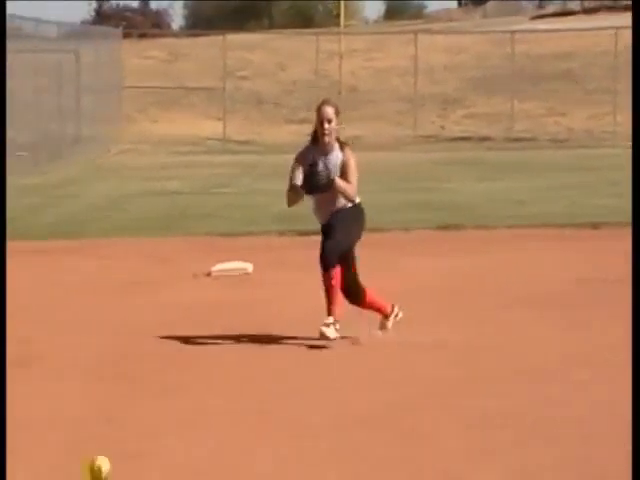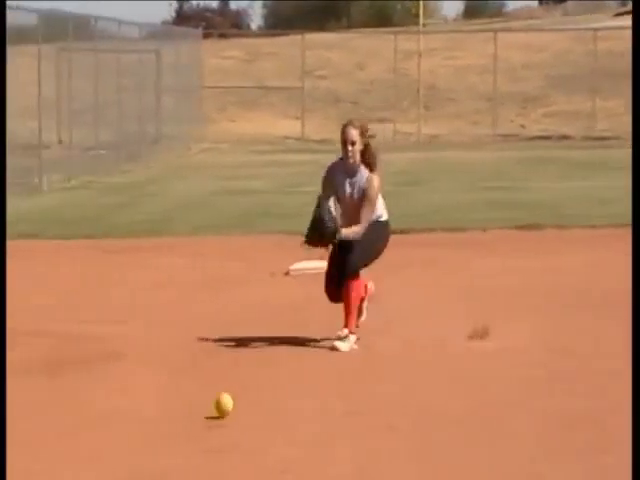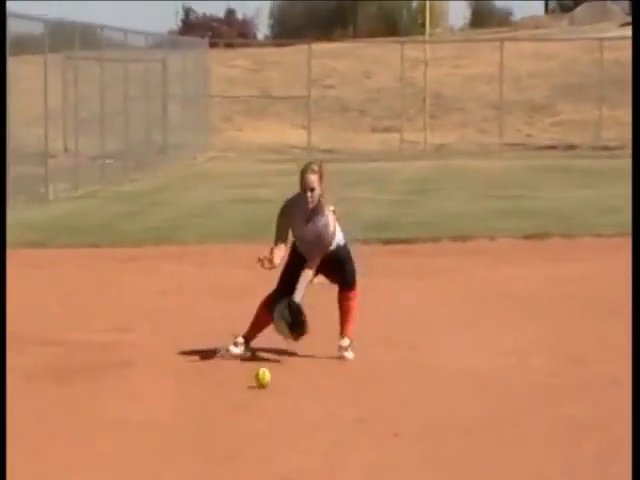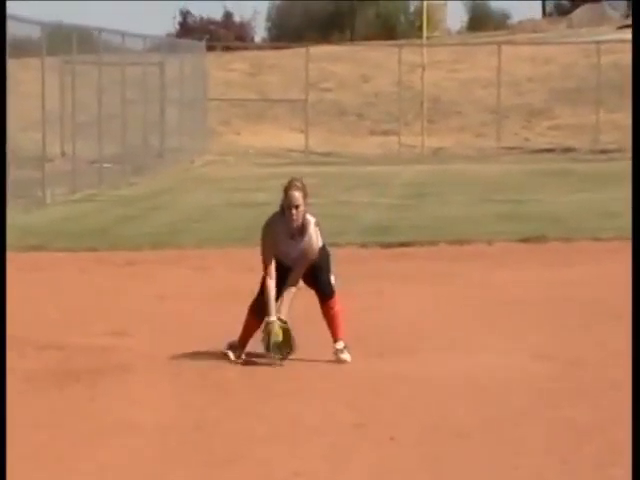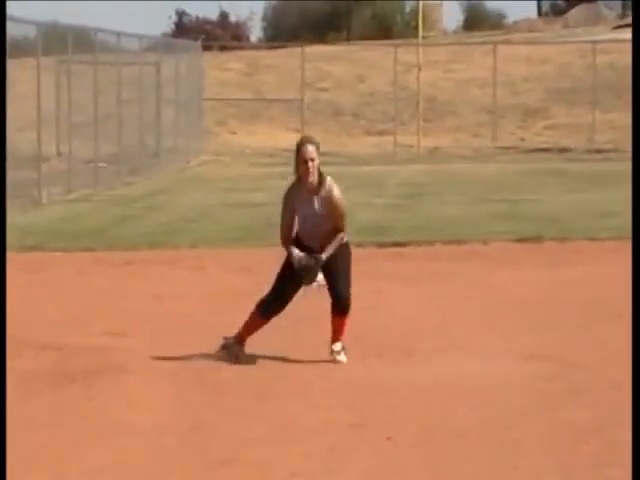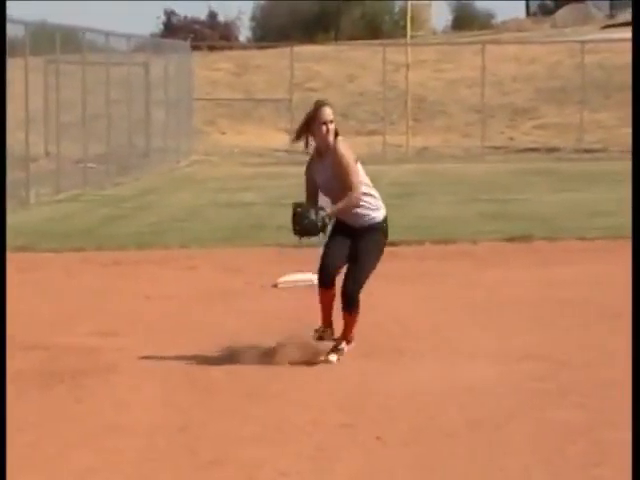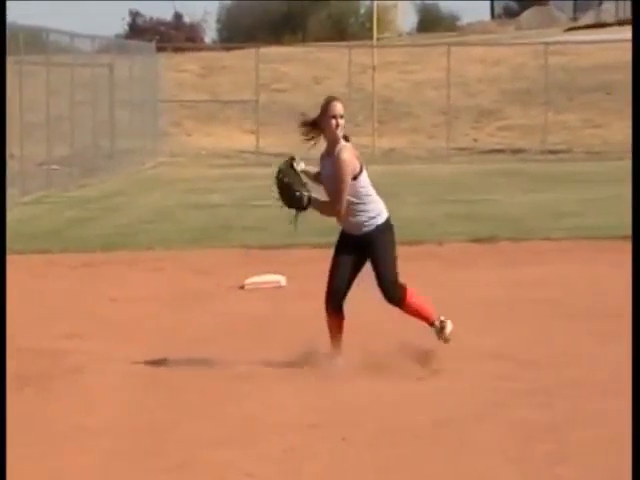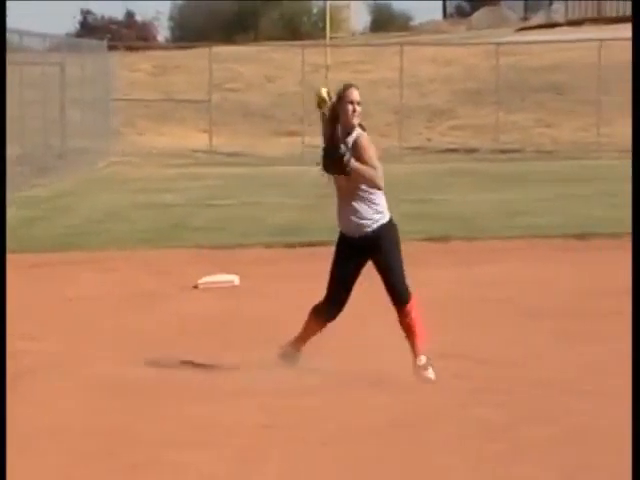
dt=0.2s
person 1, frame 1
left shoulder: (345, 155)
right shoulder: (305, 155)
left elbow: (352, 193)
right elbow: (290, 200)
left wrist: (331, 179)
right wrist: (299, 185)
left hip: (349, 215)
right hip: (327, 221)
left knee: (329, 254)
right knee: (352, 292)
left ankle: (332, 319)
right ankle: (388, 310)
person 1, frame 2
left shoulder: (371, 179)
right shoulder: (333, 172)
left elbow: (361, 227)
right elbow: (323, 204)
left wrist: (341, 233)
left hip: (376, 229)
right hip: (347, 232)
left knee: (350, 265)
right knee: (334, 290)
left ankle: (349, 332)
right ankle: (363, 290)
person 1, frame 3
left shoulder: (327, 219)
right shoulder: (289, 208)
left elbow: (312, 267)
right elbow: (280, 243)
left wrist: (297, 298)
right wrist: (273, 258)
left hip: (334, 254)
right hip: (302, 252)
left knee: (347, 278)
right knee: (279, 295)
left ankle: (346, 340)
right ankle: (247, 339)
person 1, frame 4
left shoulder: (311, 235)
right shoulder: (271, 226)
left elbow: (298, 273)
right elbow: (269, 272)
left wrist: (282, 315)
right wrist: (271, 314)
left hip: (312, 263)
right hip: (283, 262)
left knee: (326, 291)
right knee: (262, 304)
left ankle: (340, 345)
right ankle: (240, 345)
person 1, frame 5
left shoulder: (331, 191)
right shoulder: (292, 193)
left elbow: (341, 231)
right elbow: (286, 237)
left wrist: (321, 256)
right wrist: (292, 253)
left hip: (334, 249)
right hip: (304, 248)
left knee: (342, 296)
right knee: (275, 300)
left ankle: (337, 344)
right ankle: (238, 340)
person 1, frame 6
left shoulder: (341, 151)
right shoulder: (311, 164)
left elbow: (356, 195)
right elbow: (311, 202)
left wrist: (331, 211)
left hip: (373, 225)
right hip: (345, 225)
left knee: (350, 287)
right knee: (326, 271)
left ankle: (346, 340)
right ankle: (327, 327)
person 1, frame 7
left shoulder: (344, 155)
right shoulder: (326, 154)
left elbow: (339, 209)
left wrist: (309, 200)
right wrist: (304, 171)
left hip: (377, 229)
right hip: (351, 234)
left knee: (391, 291)
right knee: (334, 296)
left ankle: (438, 322)
right ankle: (336, 352)
person 1, frame 8
left shoulder: (360, 142)
right shoulder: (340, 143)
left elbow: (378, 182)
left wrist: (347, 164)
left hip: (381, 231)
right hip: (350, 237)
left knee: (400, 294)
right knee: (333, 303)
left ankle: (420, 358)
right ankle: (298, 343)
